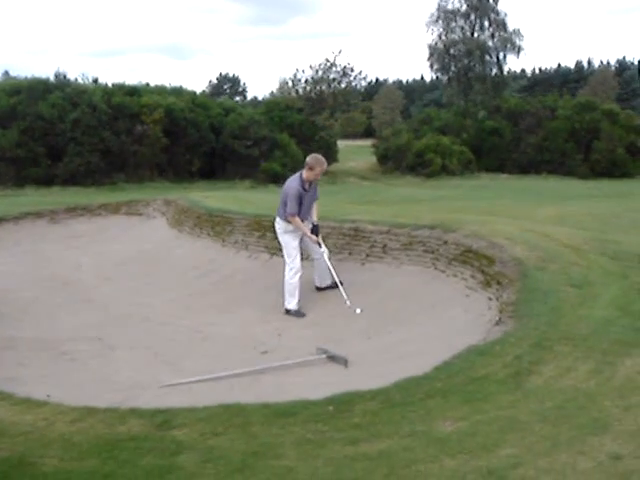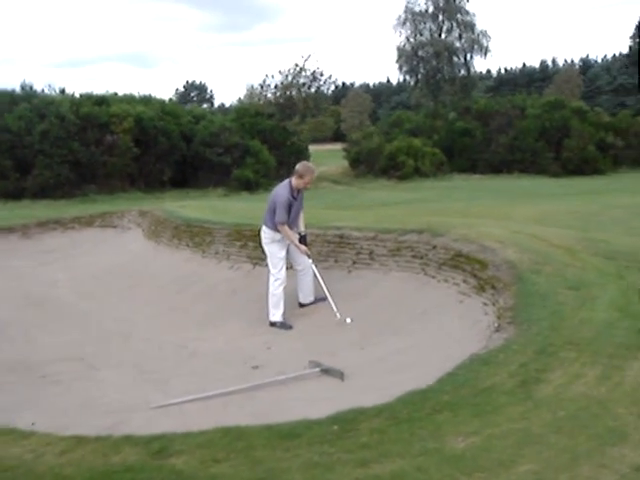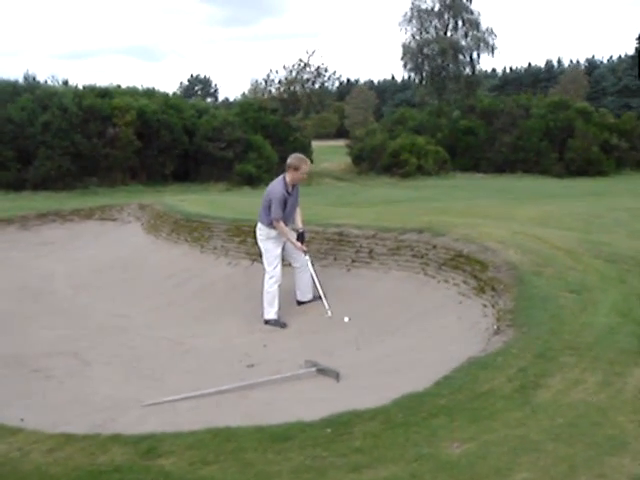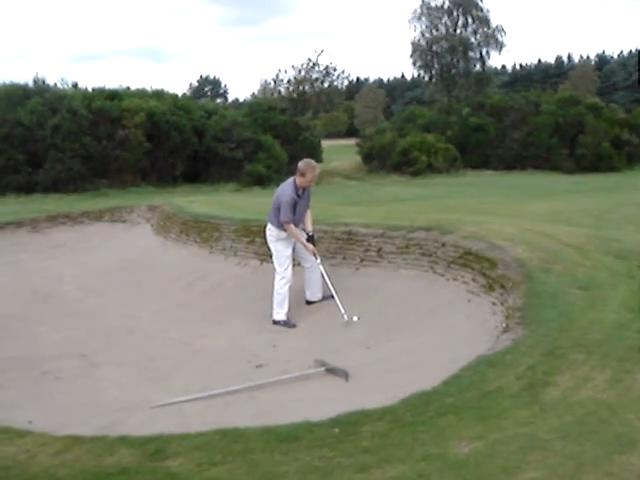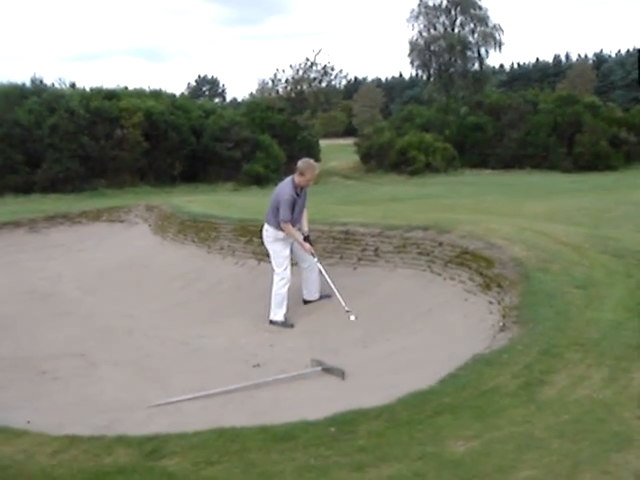
dt=1s
person 1, frame 1
left shoulder: (312, 181)
right shoulder: (293, 187)
left elbow: (314, 201)
right elbow: (291, 217)
left wrist: (314, 223)
right wrist: (308, 235)
left hip: (305, 222)
right hip: (287, 227)
left knee: (320, 253)
right knee: (294, 266)
left ankle: (323, 283)
right ankle: (290, 305)
person 1, frame 2
left shoulder: (299, 189)
right shoulder: (282, 195)
right elbow: (281, 226)
left wrist: (302, 233)
right wrist: (298, 245)
left hip: (289, 232)
right hip: (273, 236)
left knee: (305, 265)
right knee: (279, 276)
left ankle: (306, 299)
right ankle: (275, 317)
person 1, frame 3
left shoulder: (294, 184)
right shoulder: (277, 191)
left elbow: (296, 207)
right elbow: (276, 222)
left wrist: (300, 230)
right wrist: (293, 242)
left hip: (284, 229)
right hip: (269, 233)
left knee: (302, 262)
right knee: (274, 273)
left ankle: (304, 296)
right ankle: (270, 315)
person 1, frame 4
left shoulder: (305, 187)
right shoulder: (287, 195)
left elbow: (306, 209)
right elbow: (287, 225)
left wrist: (310, 233)
right wrist: (305, 244)
left hip: (295, 229)
right hip: (279, 234)
left knee: (312, 262)
right knee: (284, 275)
left ankle: (313, 296)
right ankle: (279, 316)
person 1, frame 5
left shoulder: (302, 186)
right shoulder: (286, 193)
left elbow: (303, 209)
right elbow: (284, 225)
left wrist: (305, 233)
right wrist: (302, 243)
left hip: (292, 230)
right hip: (276, 234)
left knee: (310, 262)
right knee: (283, 275)
left ankle: (311, 295)
right ankle: (277, 316)
